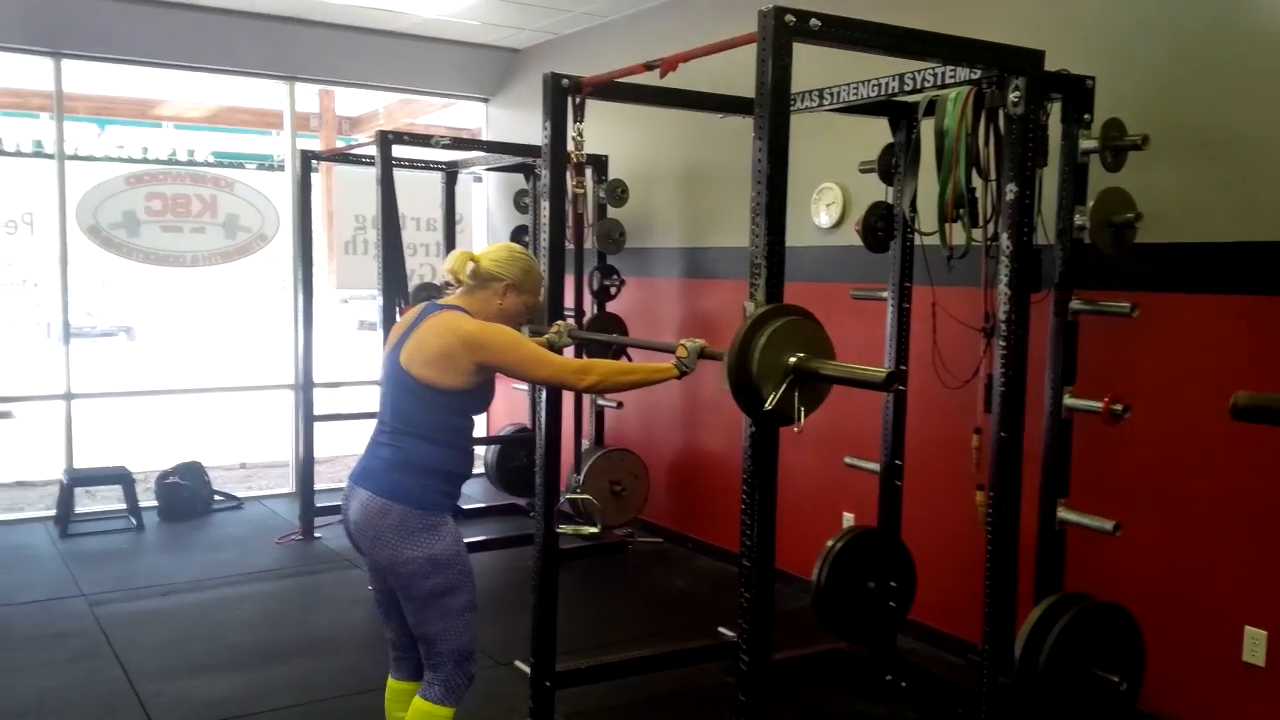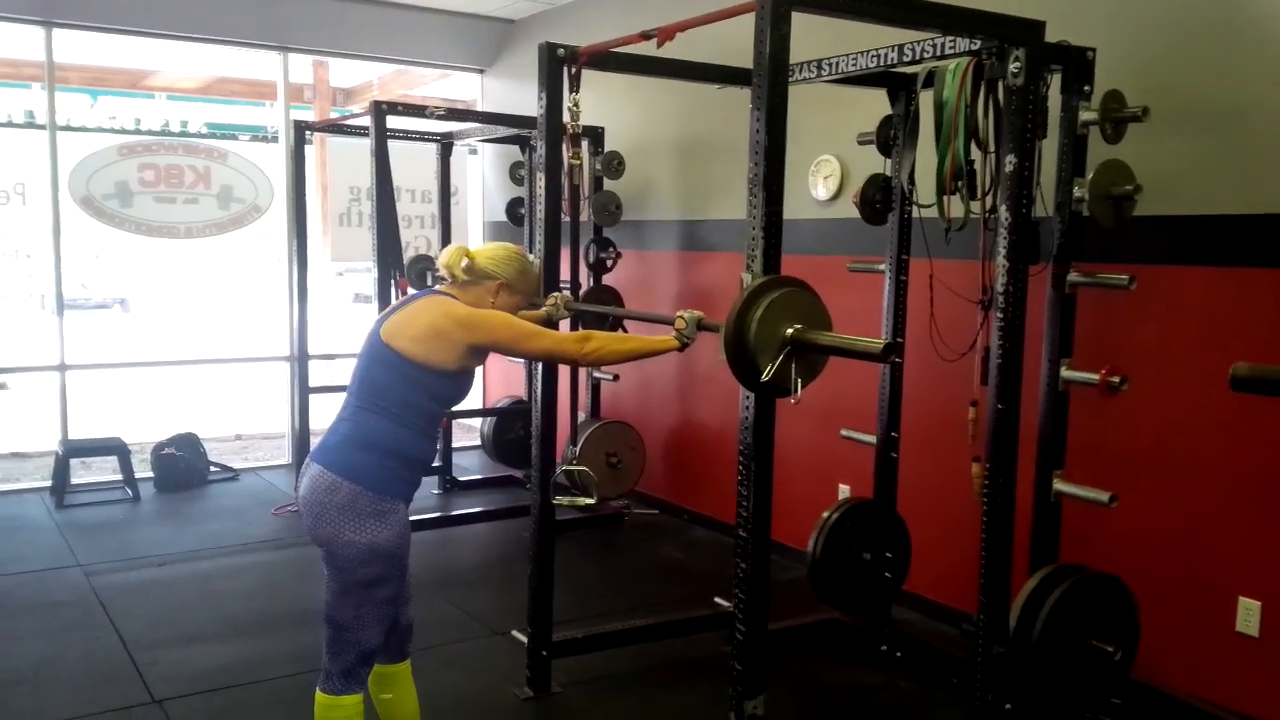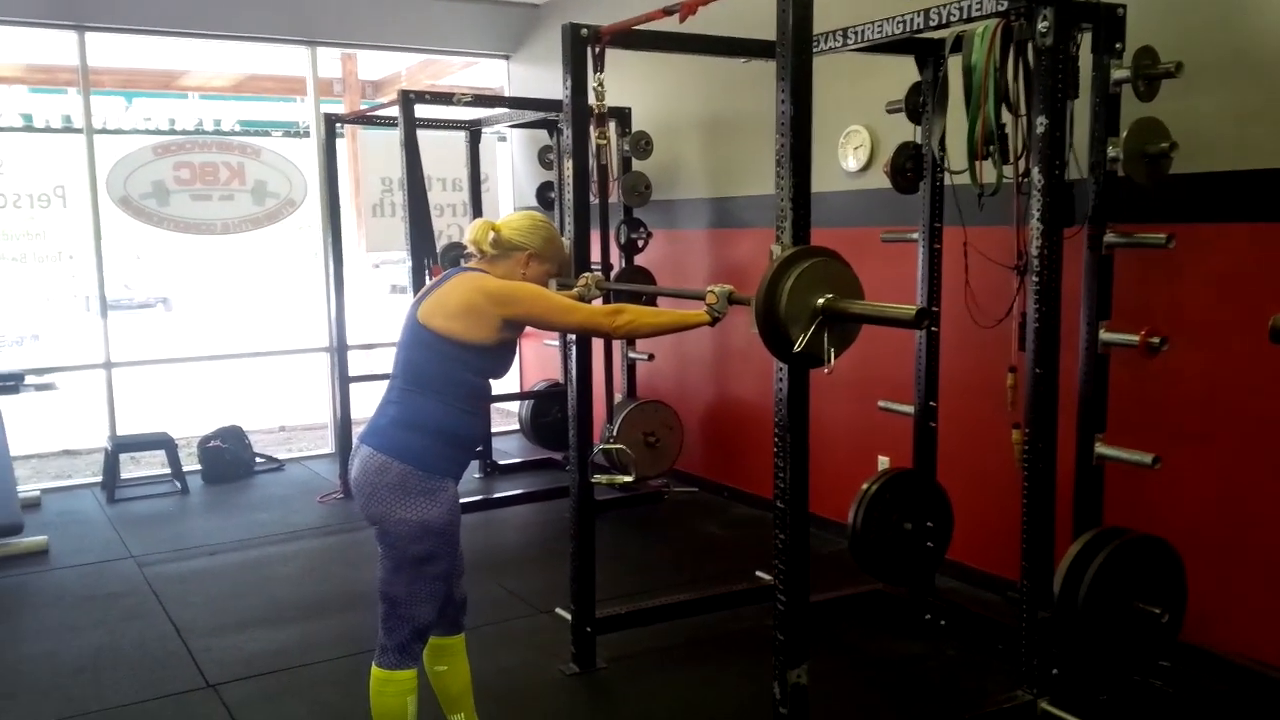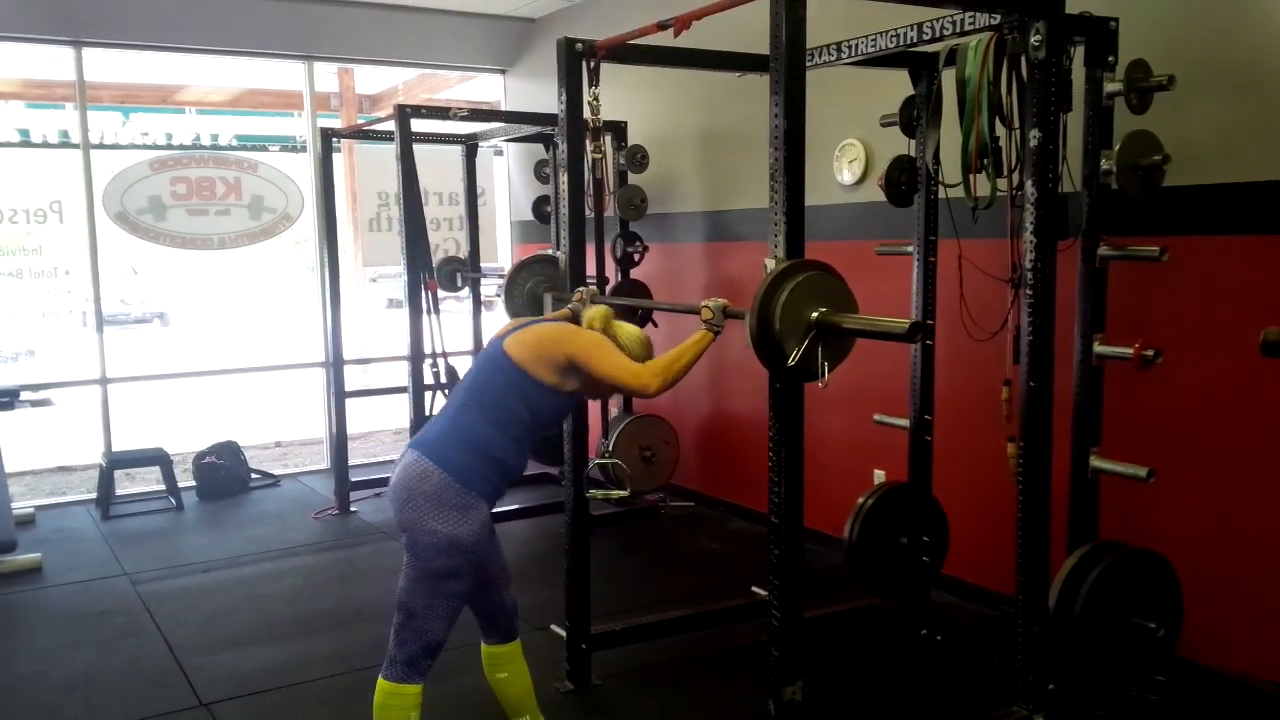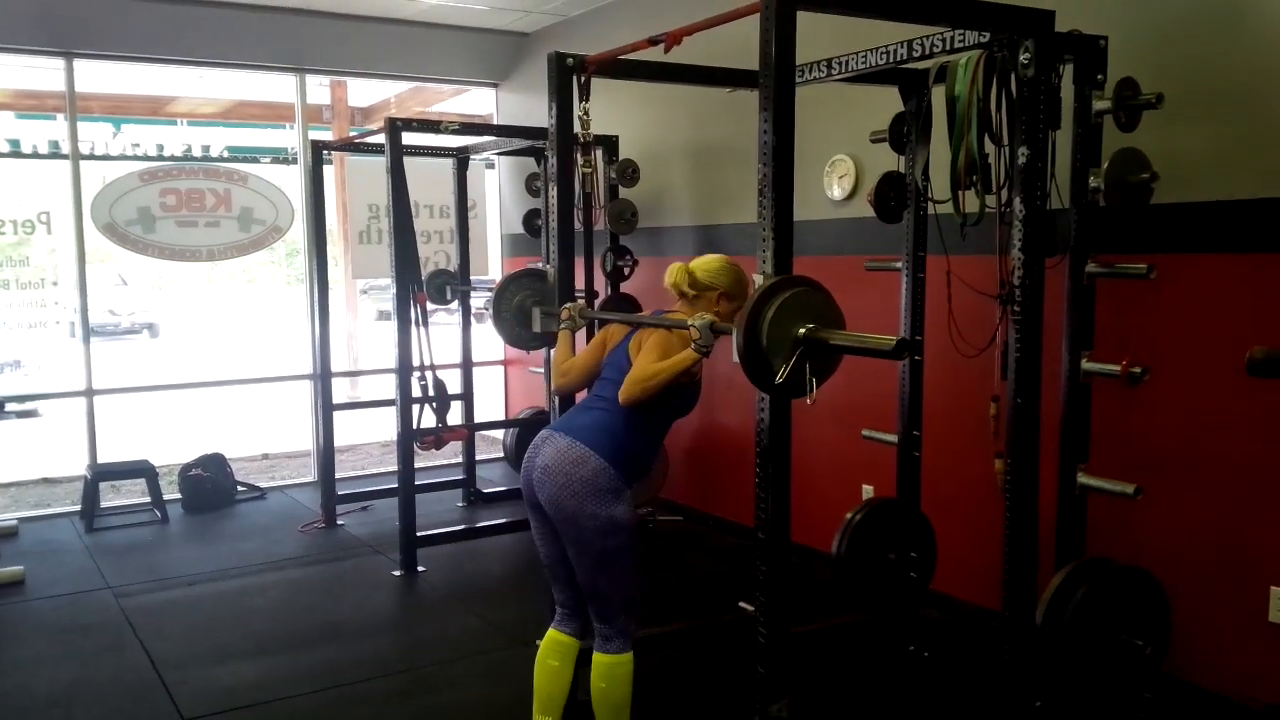
dt=1s
person 1, frame 1
left shoulder: (421, 317)
right shoulder: (472, 335)
right elbow: (582, 377)
left wrist: (546, 344)
right wrist: (674, 367)
left hip: (372, 501)
right hip: (409, 515)
left knee: (411, 658)
right knee: (451, 670)
person 1, frame 2
left shoulder: (429, 308)
right shoulder: (457, 320)
right elbow: (579, 349)
left wrist: (546, 315)
right wrist: (674, 340)
left hip: (344, 481)
right hip: (359, 496)
left knee: (392, 638)
right knee: (353, 655)
person 1, frame 3
left shoulder: (463, 284)
right shoulder: (490, 294)
right elbow: (611, 322)
left wrist: (574, 295)
right wrist: (705, 315)
left hip: (400, 464)
right hip: (409, 477)
left knee: (447, 614)
right knee: (405, 634)
person 1, frame 4
left shoulder: (544, 331)
right shoulder: (576, 340)
right elbow: (649, 381)
left wrist: (574, 310)
right wrist: (707, 331)
left hip: (441, 480)
right hip: (444, 491)
left knee: (500, 619)
right knee: (415, 649)
person 1, frame 5
left shoulder: (629, 325)
right shoulder: (677, 336)
left elbow: (562, 380)
right elbow: (631, 392)
left wrist: (567, 328)
right wrist: (695, 353)
left hip: (542, 458)
right hip: (586, 478)
left knee: (571, 615)
right knee: (613, 627)
